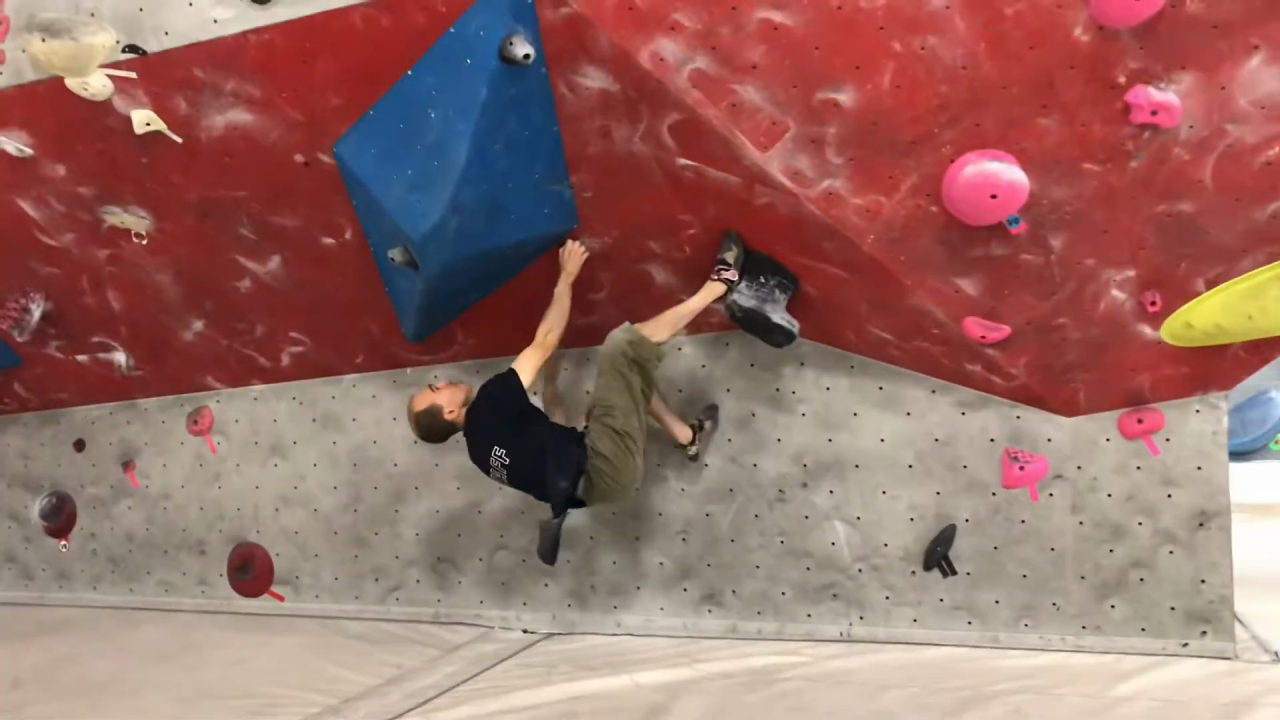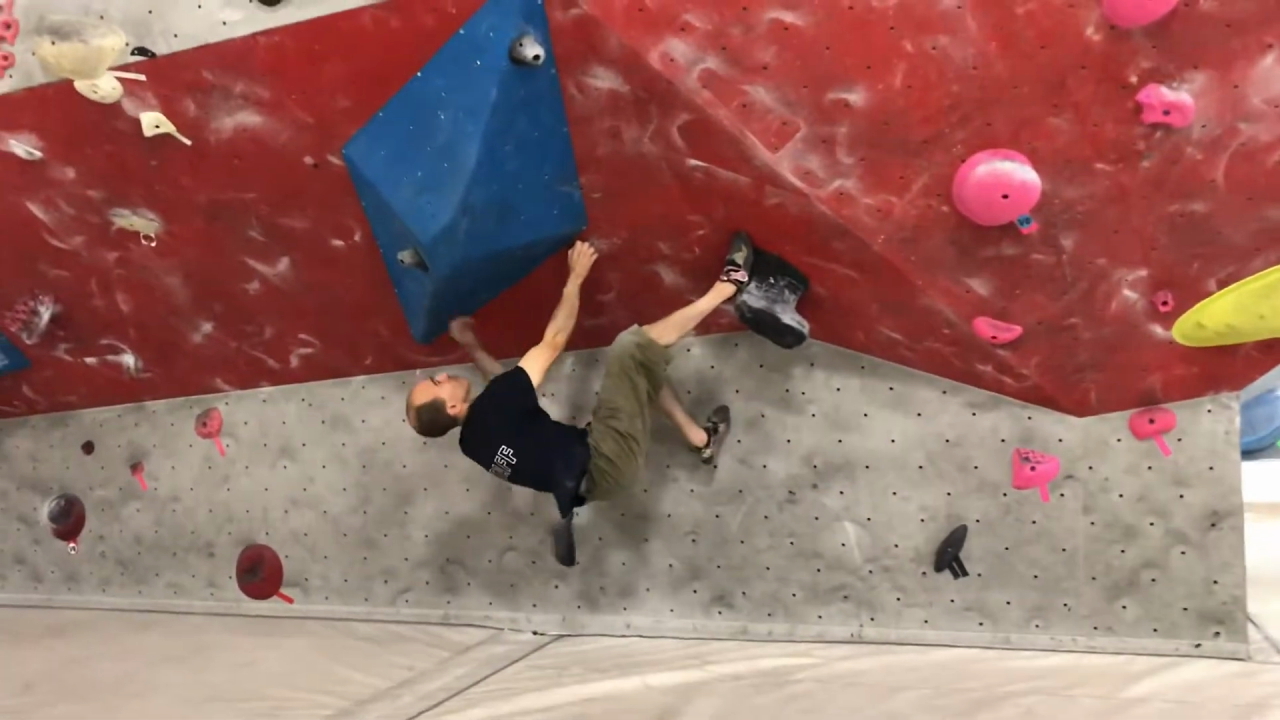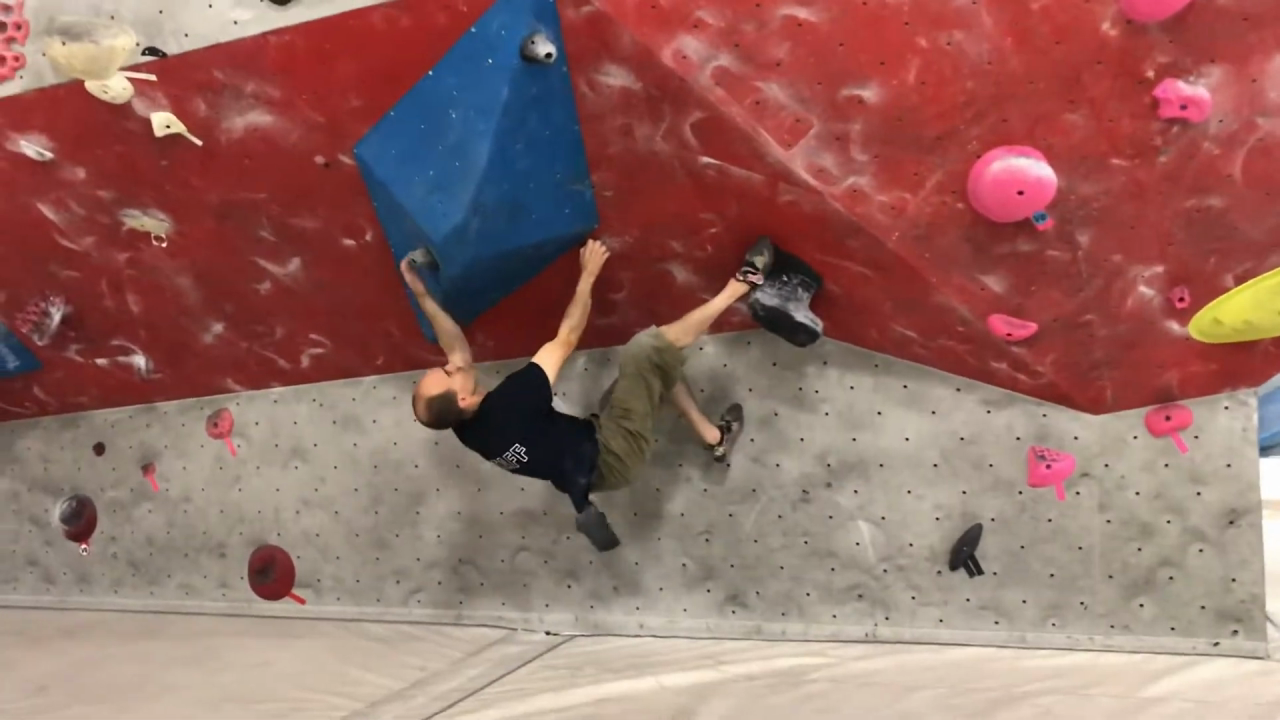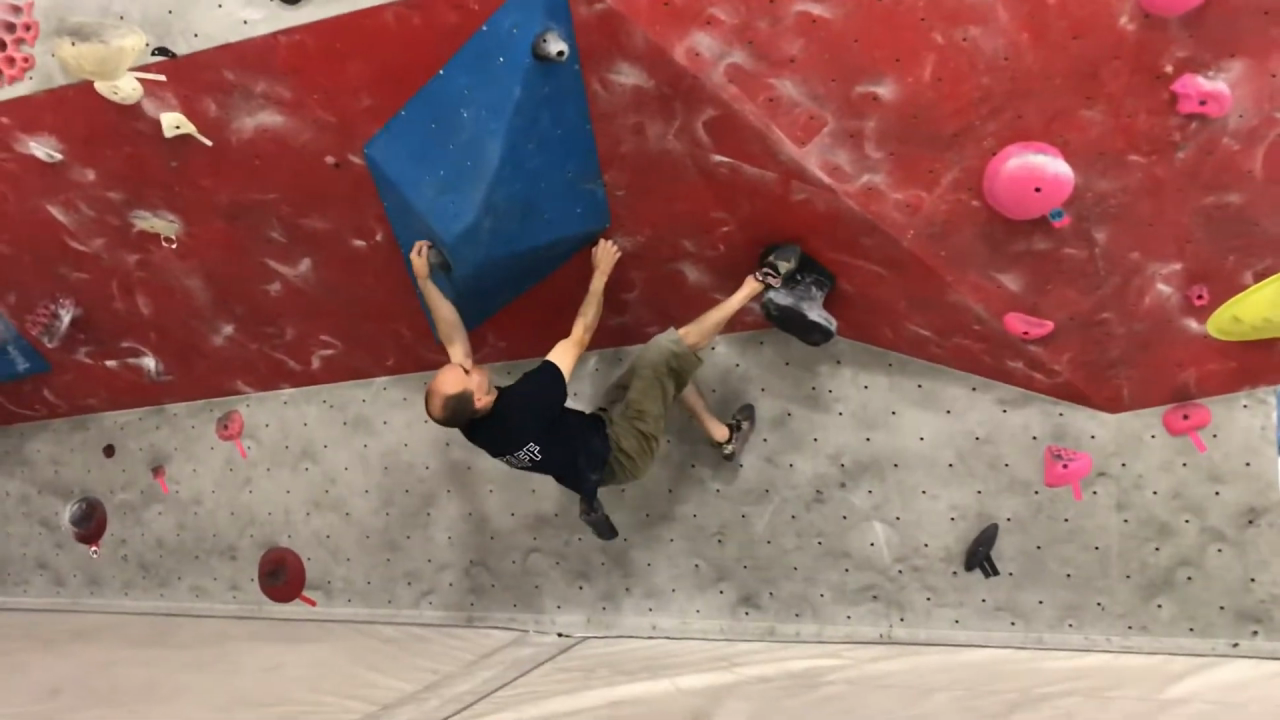
dt=0.2s
person 1, frame 1
left shoulder: (480, 449)
right shoulder: (490, 406)
right elbow: (546, 343)
left wrist: (549, 381)
right wrist: (567, 276)
left hip: (592, 478)
right hip: (608, 473)
left knee: (627, 365)
right knee: (623, 345)
left ankle: (687, 436)
right ankle: (716, 283)
person 1, frame 2
left shoulder: (474, 441)
right shoulder: (491, 414)
right elbow: (554, 342)
left wrist: (472, 347)
right wrist: (574, 279)
left hip: (589, 472)
right hip: (606, 467)
left knee: (640, 373)
right knee: (630, 348)
left ankle: (700, 438)
right ankle: (724, 287)
person 1, frame 3
left shoulder: (469, 431)
right shoulder: (508, 406)
left elbow: (458, 348)
right elbow: (565, 340)
left wrist: (422, 295)
right wrist: (587, 275)
left hip: (590, 450)
right hip: (611, 458)
left knee: (657, 368)
right knee: (647, 350)
left ankle: (712, 436)
right ankle: (739, 285)
person 1, frame 4
left shoulder: (469, 424)
right shoulder: (523, 405)
left elbow: (454, 339)
right elbow: (579, 338)
left wrist: (424, 281)
right wrist: (600, 274)
left hip: (596, 439)
right hip: (618, 455)
left knee: (662, 360)
right knee: (666, 350)
left ankle: (721, 433)
right ankle: (755, 284)
